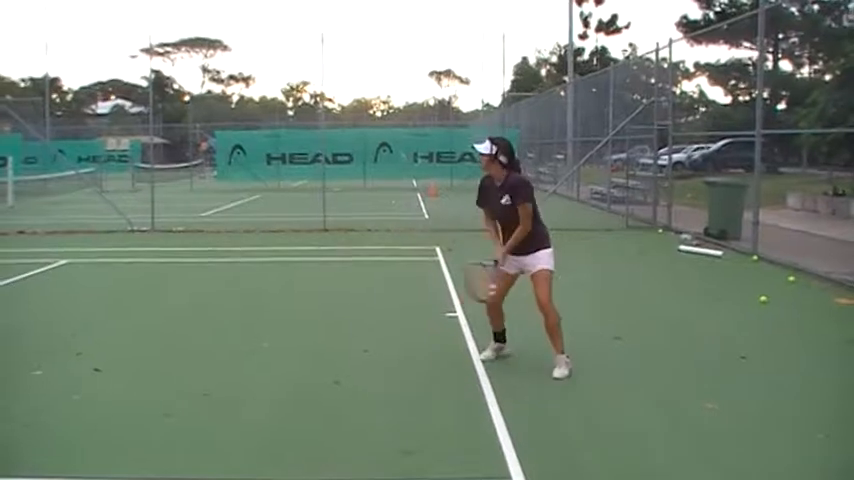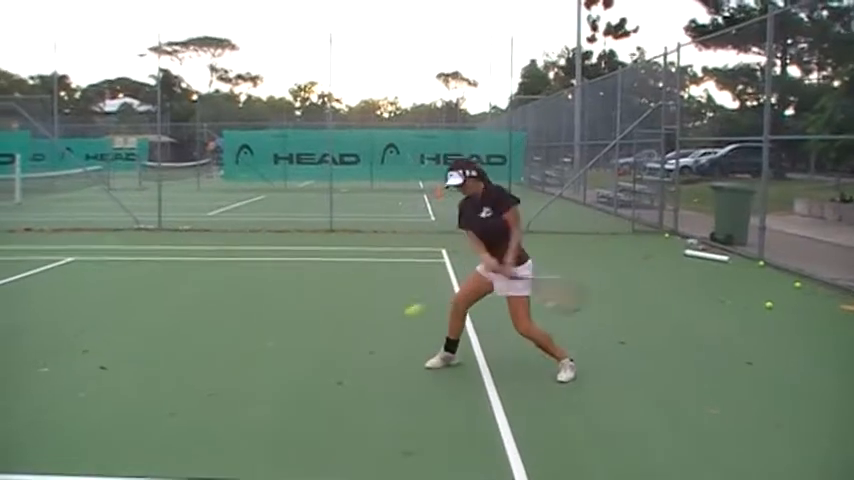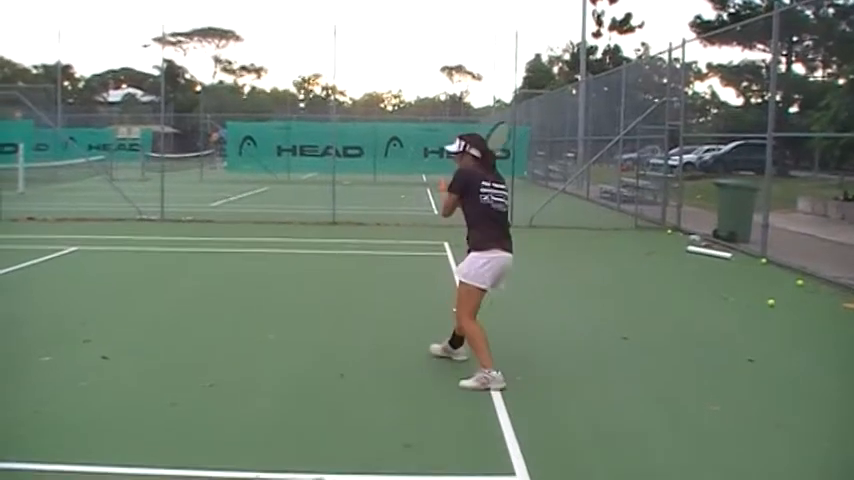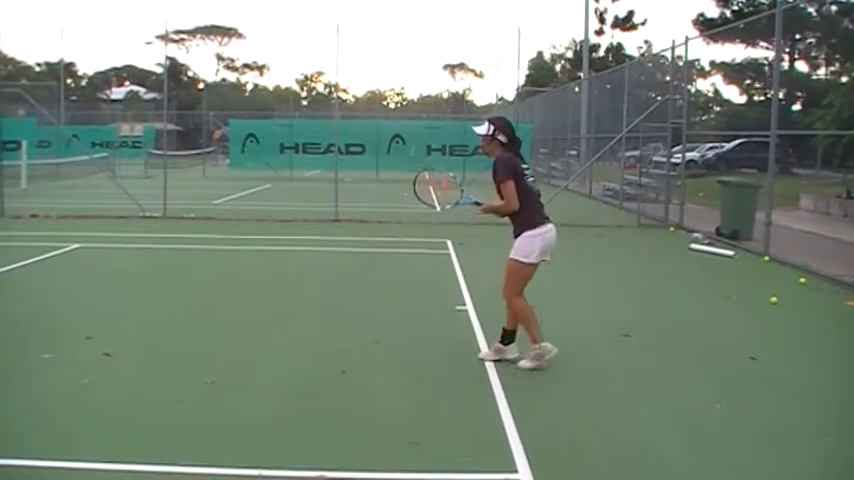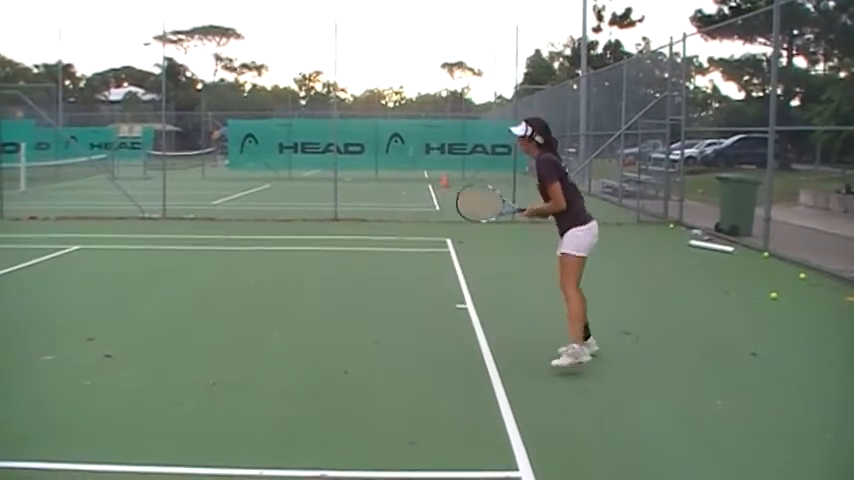
dt=0.5s
person 1, frame 1
left shoulder: (519, 184)
right shoulder: (486, 184)
left elbow: (525, 226)
right elbow: (489, 219)
left wrist: (504, 250)
right wrist: (498, 246)
left hip: (537, 251)
right hip: (510, 252)
left knee: (544, 303)
right knee: (492, 300)
left ankle: (561, 358)
right ankle: (499, 343)
person 1, frame 2
left shoulder: (497, 194)
right shoulder: (466, 206)
left elbow: (516, 230)
right elbow: (476, 243)
left wrist: (510, 258)
right wrist: (490, 261)
left hip: (515, 267)
right hip: (492, 266)
left knee: (523, 328)
right knee: (459, 303)
left ankle: (565, 361)
right ankle: (449, 353)
person 1, frame 3
left shoulder: (464, 175)
right shoulder: (499, 180)
left elbow: (446, 211)
right wrist: (465, 199)
left hip: (485, 255)
right hip: (503, 254)
left knee: (466, 317)
right knee: (464, 300)
left ankle: (489, 374)
right ankle: (454, 346)
person 1, frame 4
left shoulder: (502, 162)
right shoulder: (515, 159)
left elbow: (512, 205)
left wrist: (489, 208)
right wrist: (495, 208)
left hip: (532, 234)
right hip: (541, 229)
left knee: (511, 293)
right knee: (514, 292)
left ankle: (540, 347)
right ankle: (504, 346)
person 1, frame 5
left shoulder: (544, 162)
right shoulder: (548, 159)
left elbow: (560, 204)
left wrist: (535, 211)
right wrist: (539, 210)
left hip: (578, 229)
right hip: (579, 227)
left knee: (569, 288)
right knee: (572, 287)
left ankle: (576, 348)
right ankle: (585, 340)
